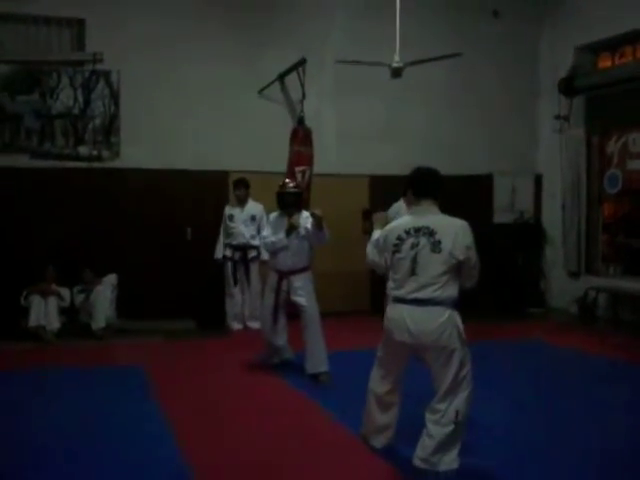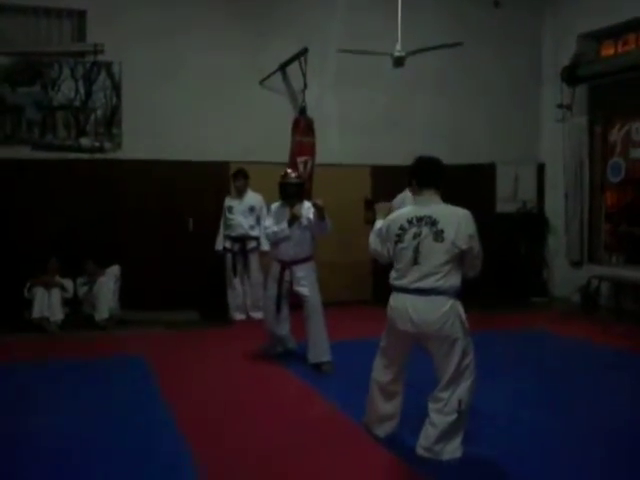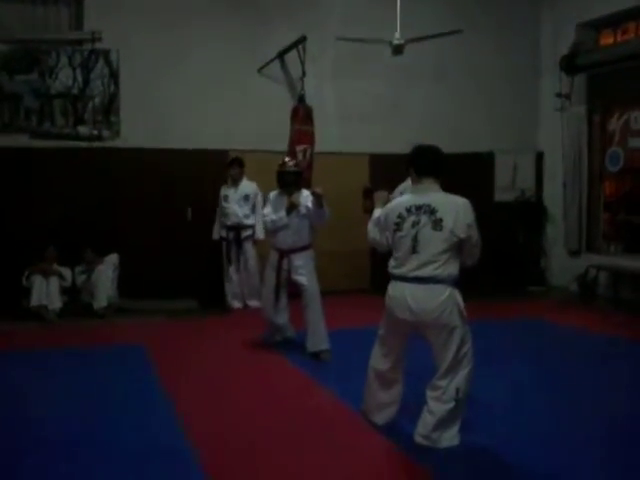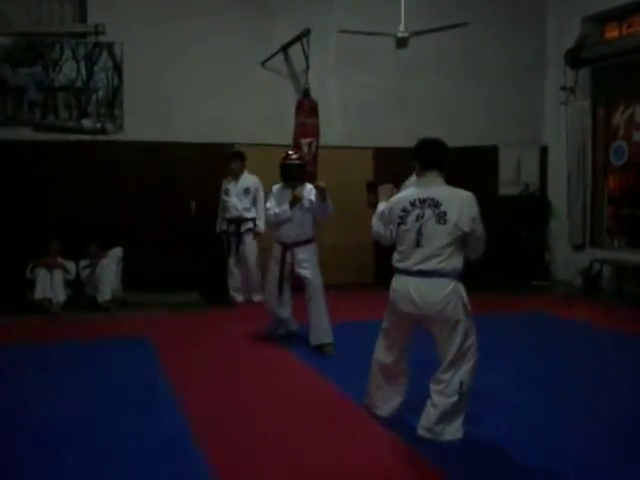
dt=0.1s
person 1, frame 1
left shoulder: (393, 229)
right shoulder: (458, 228)
left elbow: (376, 262)
right elbow: (470, 278)
left wrist: (377, 230)
left hip: (399, 315)
right hip: (438, 319)
left knee: (385, 377)
right knee: (453, 387)
left ankle: (375, 433)
right ankle: (434, 454)
person 1, frame 2
left shoulder: (396, 219)
right shoulder: (461, 218)
left elbow: (378, 252)
right elbow: (473, 267)
left wrist: (380, 220)
left hip: (402, 304)
right hip: (441, 308)
left knee: (388, 367)
right knee: (456, 376)
left ankle: (378, 422)
right ankle: (437, 443)
person 1, frame 3
left shoulder: (394, 207)
right shoulder: (460, 206)
left elbow: (377, 241)
right elbow: (471, 255)
left wrist: (378, 209)
left hip: (400, 293)
right hip: (439, 297)
left knee: (386, 356)
right knee: (454, 364)
left ankle: (377, 410)
right ankle: (434, 431)
person 1, frame 4
left shoulder: (399, 201)
right shoulder: (464, 200)
left elbow: (381, 234)
right elbow: (476, 249)
left wrist: (382, 202)
left hip: (404, 287)
right hip: (443, 290)
left knee: (390, 349)
right knee: (458, 358)
left ankle: (380, 403)
right ankle: (438, 424)
person 2, frame 1
left shoulder: (307, 218)
right shoulder: (273, 219)
left elbow: (320, 241)
right elbow: (267, 244)
left wrist: (319, 225)
right wrist: (286, 233)
left hip: (301, 276)
right hip: (277, 277)
left knee: (311, 316)
right knee: (270, 317)
left ankle: (317, 366)
right ankle: (278, 354)
person 2, frame 2
left shoulder: (308, 208)
right shoulder: (275, 209)
left elbow: (322, 231)
right elbow: (269, 235)
left wrist: (321, 215)
right wrist: (288, 223)
left hip: (303, 266)
right hip: (280, 267)
left knee: (313, 306)
right knee: (273, 307)
left ankle: (320, 356)
right ankle: (281, 344)
person 2, frame 3
left shoulder: (307, 196)
right shoulder: (273, 197)
left elbow: (320, 220)
right elbow: (267, 223)
left wrist: (320, 203)
right wrist: (286, 211)
left hip: (302, 255)
right hip: (278, 255)
left knee: (311, 294)
right knee: (271, 296)
left ankle: (318, 344)
right ankle: (280, 332)
person 2, frame 4
left shoulder: (310, 190)
right shoulder: (276, 191)
left elbow: (323, 214)
right elbow: (270, 216)
left wrist: (323, 197)
right wrist: (290, 204)
left hip: (305, 249)
right hip: (282, 249)
left knee: (315, 288)
right knee: (274, 290)
left ankle: (322, 338)
right ankle: (283, 326)
person 3, frame 1
left shoulder: (258, 208)
right shoulder: (228, 209)
left elbow: (264, 232)
right elbow: (223, 233)
left wrist: (264, 254)
right wrist: (219, 254)
left hip: (251, 253)
right hip: (232, 253)
left knee: (253, 289)
right knee: (233, 289)
left ankle: (253, 321)
right ankle: (235, 322)
person 3, frame 2
left shoulder: (257, 199)
right shoulder: (228, 201)
left elbow: (263, 223)
right elbow: (223, 225)
left wrist: (264, 245)
right wrist: (220, 245)
left hip: (250, 244)
right hip: (232, 245)
left knee: (254, 279)
right knee: (234, 280)
left ankle: (256, 311)
right ankle: (237, 312)
person 3, frame 3
left shoulder: (252, 187)
right shoulder: (224, 189)
left elbow: (259, 211)
right elbow: (220, 213)
left wrist: (258, 233)
right wrist: (216, 234)
left hip: (246, 233)
right hip: (228, 233)
left knee: (251, 268)
right knee: (231, 269)
left ankle: (253, 300)
right ankle: (235, 301)
person 3, frame 4
left shoulder: (253, 181)
right shoulder: (226, 183)
left elbow: (260, 205)
right elbow: (222, 207)
left wrist: (259, 226)
right wrist: (219, 227)
left hip: (247, 226)
right hip: (230, 227)
left knee: (250, 261)
right knee: (233, 263)
left ankle: (256, 294)
right ankle: (237, 295)
